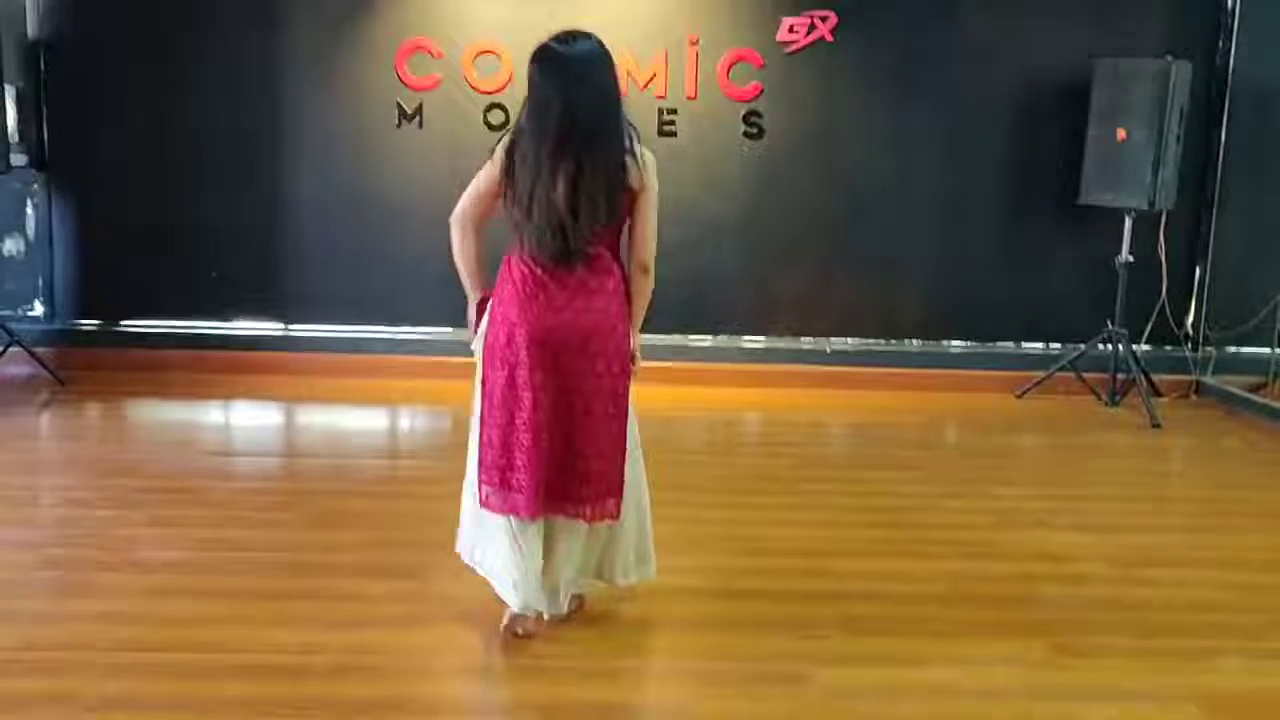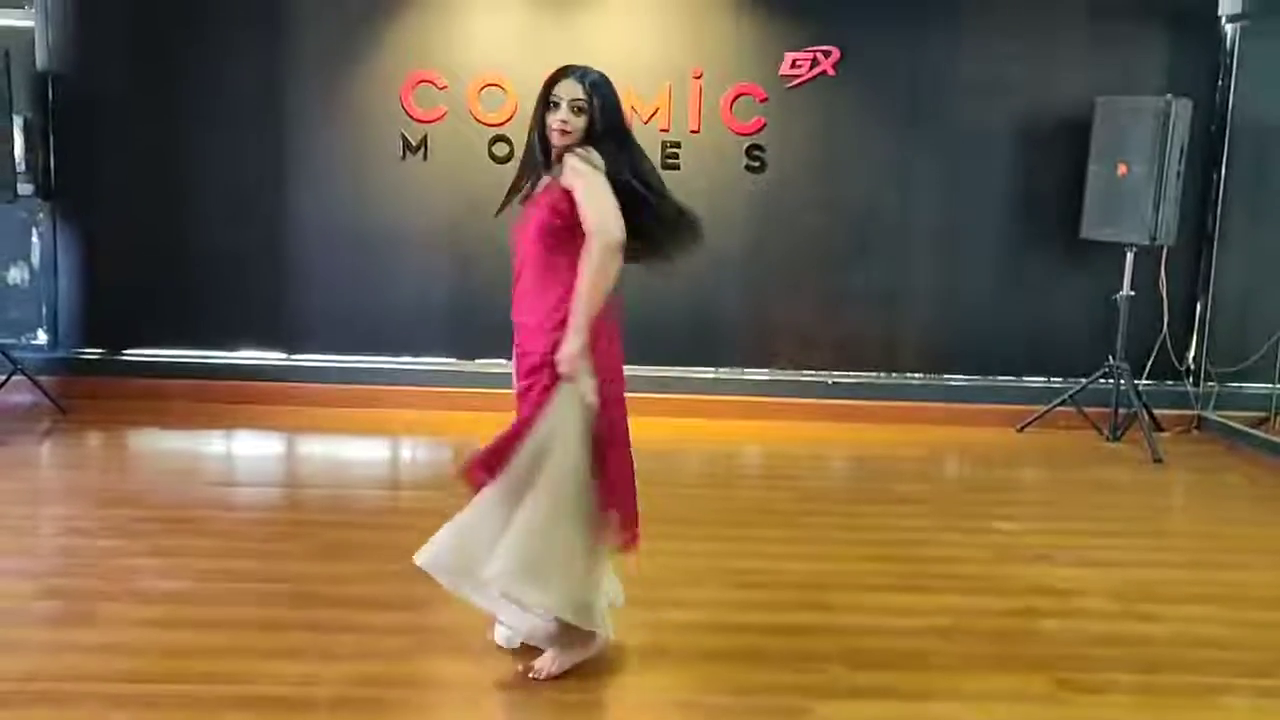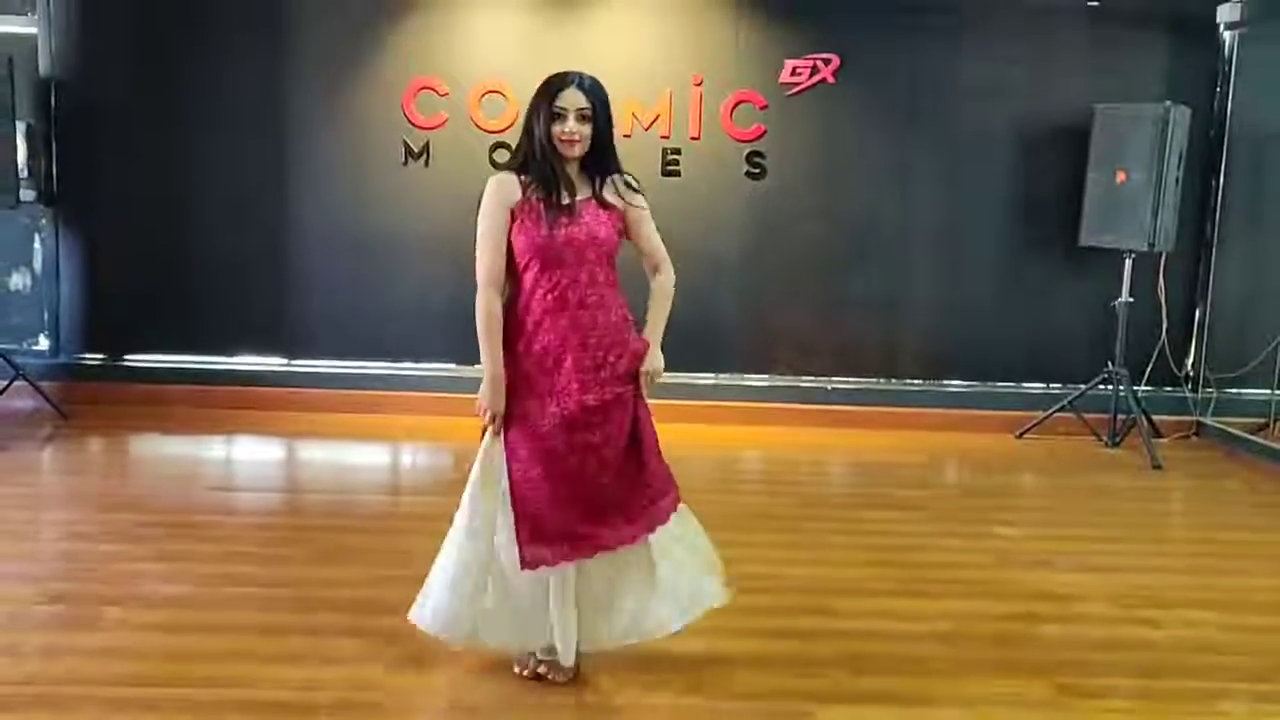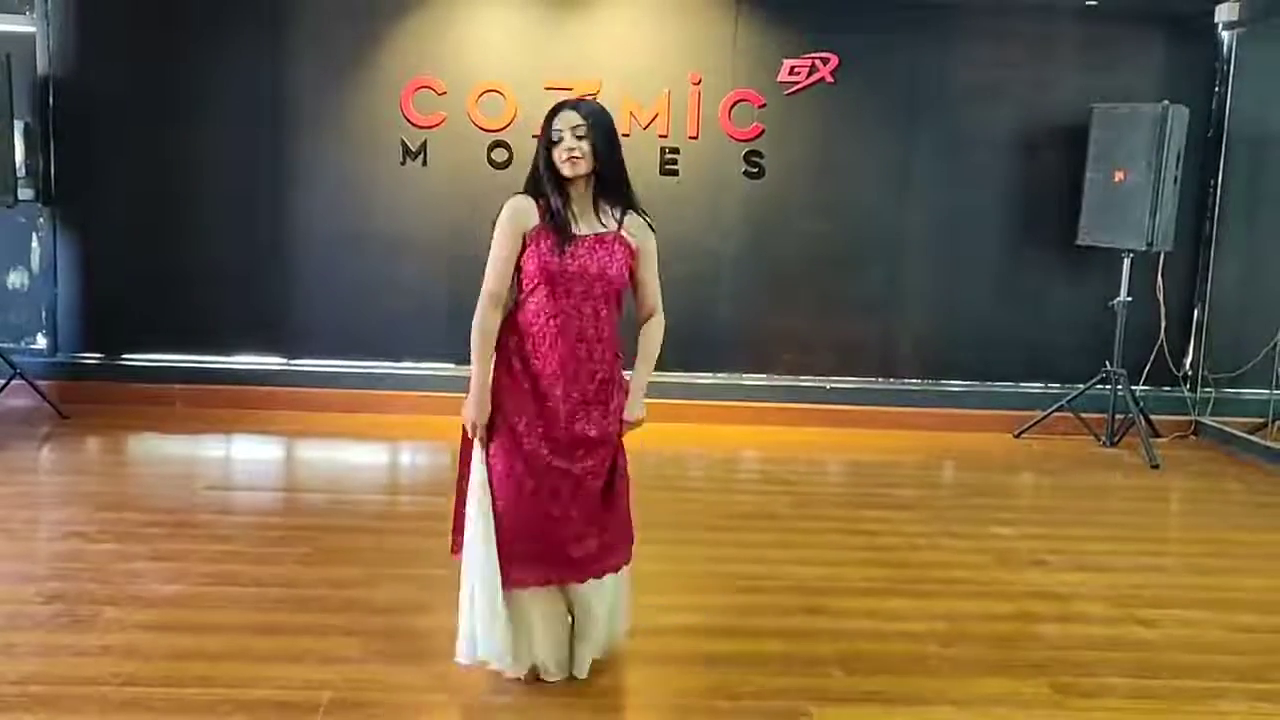
dt=0.5s
person 1, frame 1
left shoulder: (521, 144)
right shoulder: (633, 159)
left elbow: (463, 221)
right elbow: (643, 262)
left wrist: (478, 298)
right wrist: (630, 331)
left hip: (522, 314)
right hip: (597, 321)
left knee: (519, 454)
right knee: (588, 454)
left ankle: (525, 593)
right ankle: (566, 588)
person 1, frame 2
left shoulder: (582, 163)
right shoulder: (538, 180)
left elbow: (609, 237)
left wrist: (577, 333)
right wrist: (529, 349)
left hip: (571, 349)
right hip: (546, 351)
left knee: (554, 488)
right knee: (564, 485)
left ankle: (577, 627)
right ankle: (554, 619)
person 1, frame 3
left shoulder: (618, 192)
right shoulder: (508, 189)
left elbow: (661, 270)
right elbow: (488, 289)
left wrist: (652, 343)
right wrist: (492, 377)
left hip: (608, 369)
right hip: (535, 372)
left knee: (602, 499)
right knee: (534, 502)
left ankle: (571, 636)
right ankle: (534, 634)
person 1, frame 4
left shoulder: (633, 227)
right shoulder: (523, 213)
left elbow: (653, 315)
right elbow: (491, 304)
left wrist: (637, 391)
right wrist: (479, 391)
left hip: (595, 399)
right hip: (523, 391)
left knee: (590, 523)
right knee: (523, 520)
left ankle: (581, 640)
right ankle: (533, 643)
